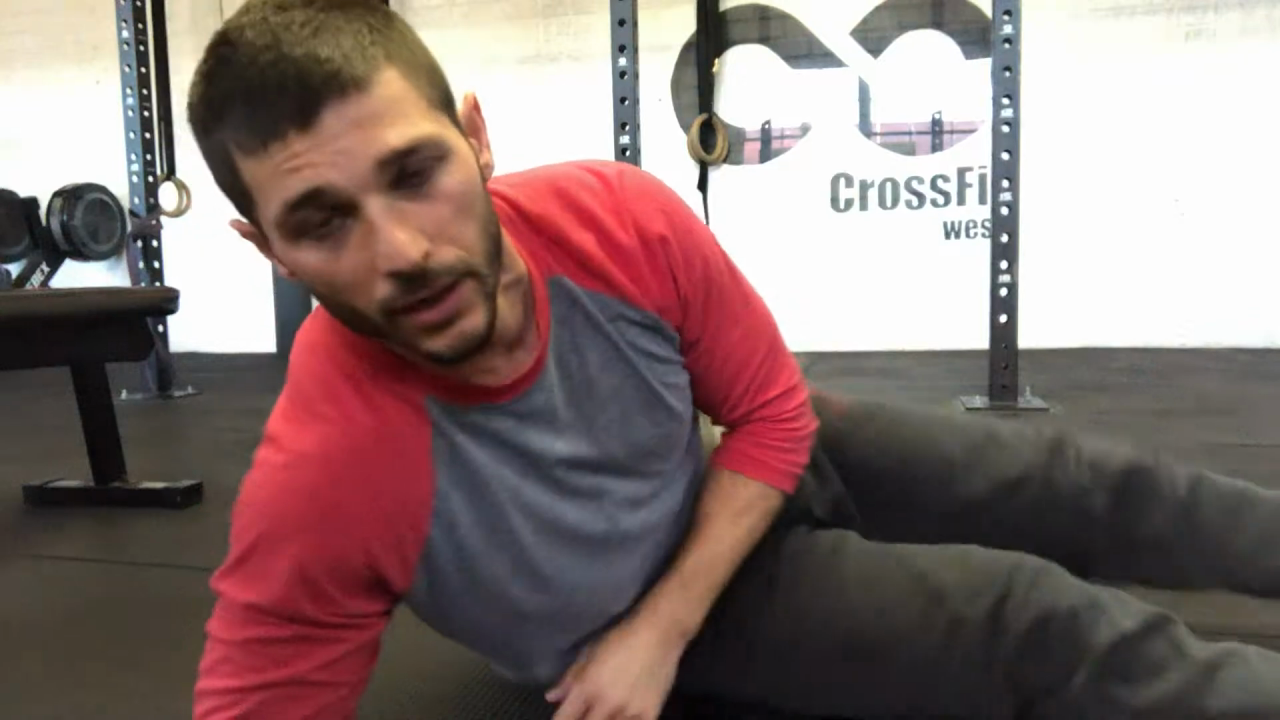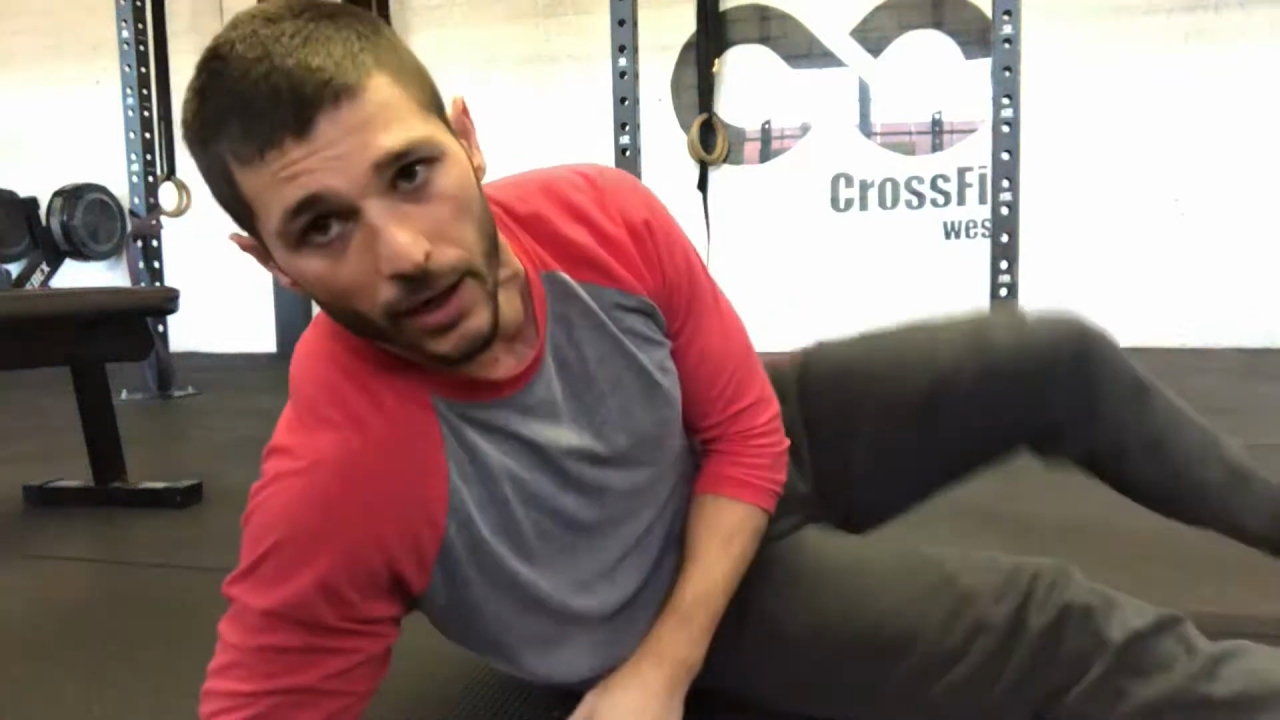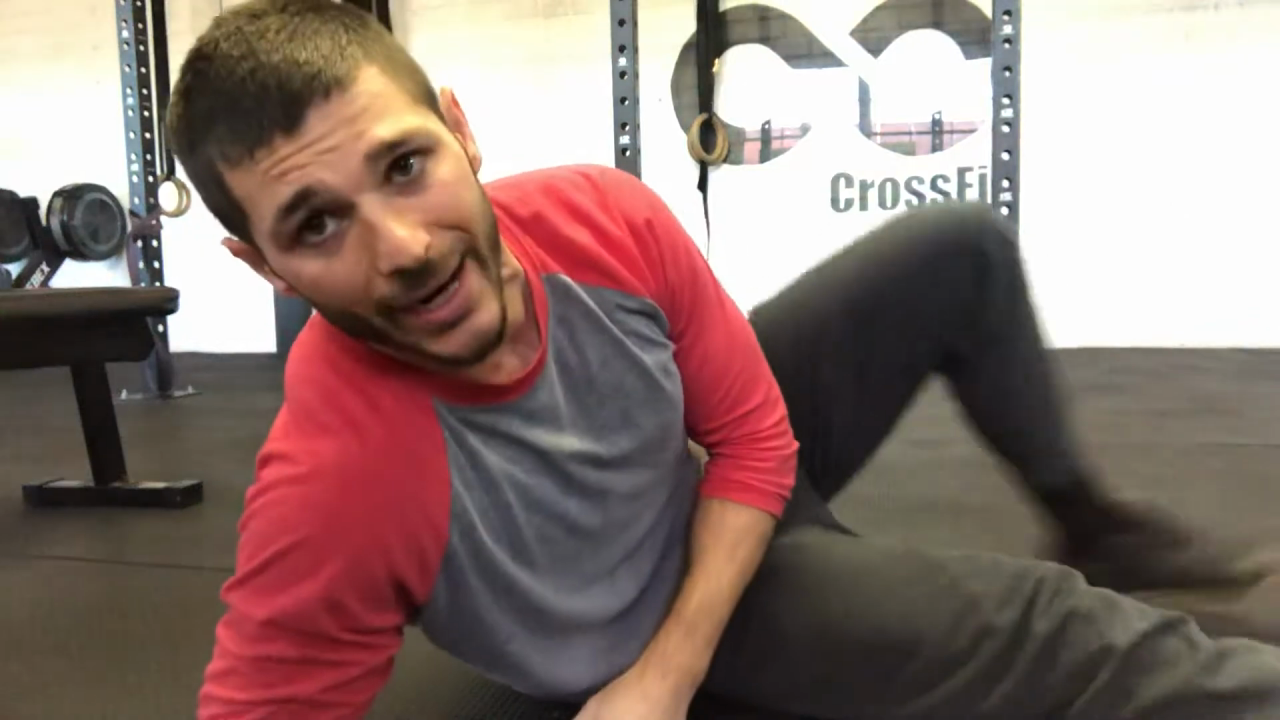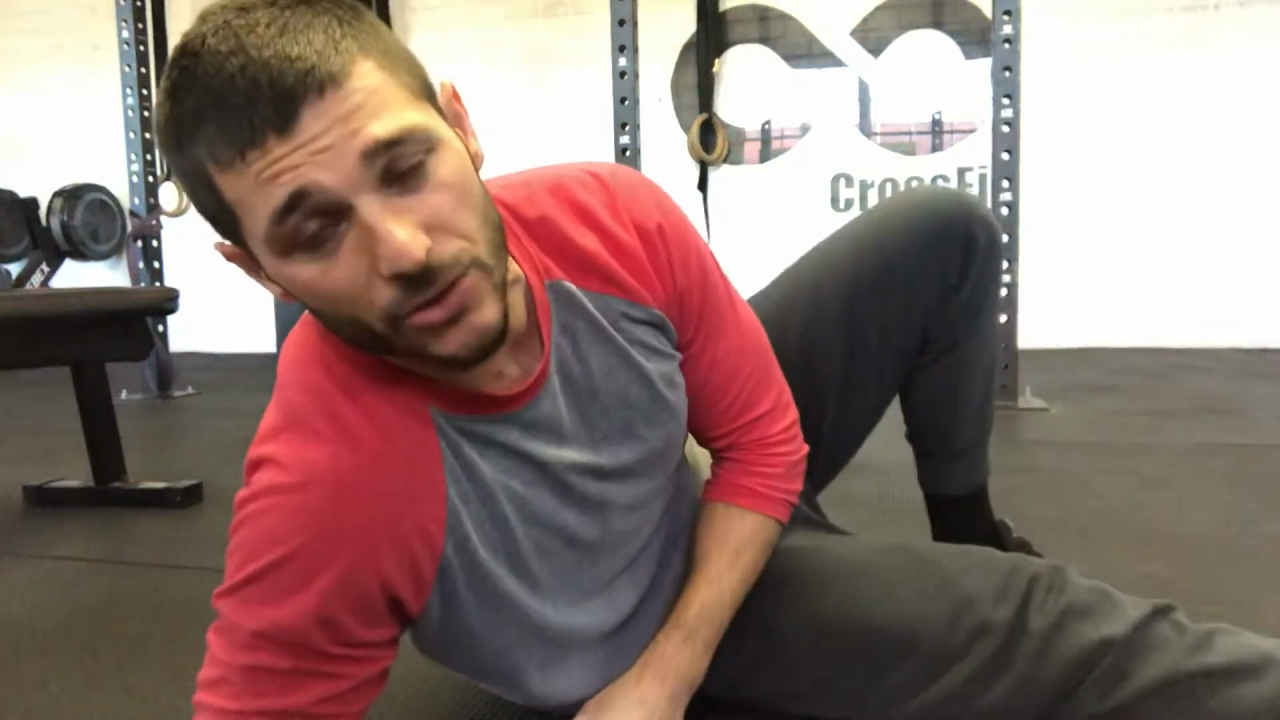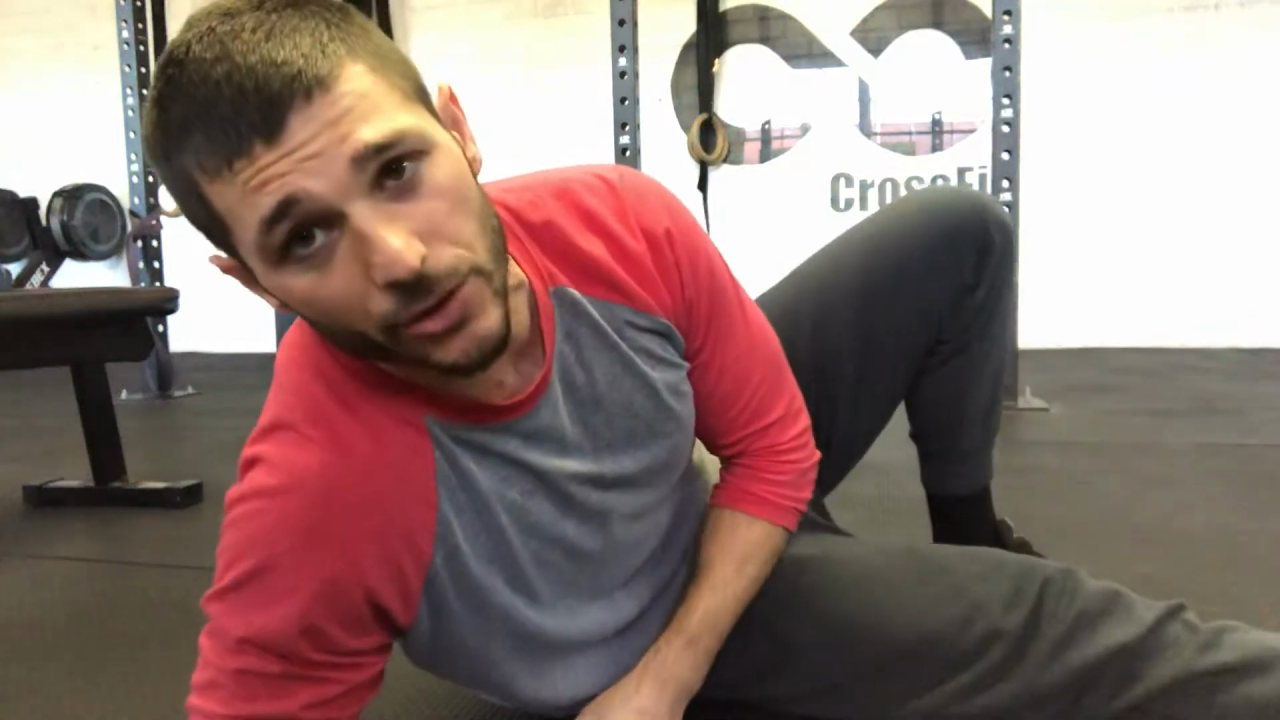
dt=0.2s
person 1, frame 1
left shoulder: (618, 216)
right shoulder: (316, 485)
left elbow: (774, 418)
left wrist: (659, 629)
left hip: (756, 467)
right hip: (687, 611)
left knee: (1087, 486)
right knee: (1037, 628)
person 1, frame 2
left shoulder: (602, 215)
right shoulder: (328, 484)
left elbow: (745, 434)
left hip: (738, 465)
right hip: (647, 601)
left knee: (1054, 355)
right knee: (1055, 631)
person 1, frame 3
left shoulder: (601, 216)
right shoulder: (325, 488)
left elbow: (753, 441)
left hip: (729, 492)
right hip: (652, 604)
left knee: (963, 247)
left ankle: (1087, 520)
person 1, frame 4
left shoulder: (611, 217)
right shoulder: (313, 498)
left elbow: (761, 443)
left hip: (730, 517)
right hip: (646, 606)
left knee: (942, 233)
left ankle: (965, 529)
person 1, frame 5
left shoulder: (620, 222)
right shoulder: (305, 506)
left elbow: (775, 449)
left hip: (737, 520)
right hip: (644, 620)
left knee: (958, 233)
left ankle: (965, 533)
